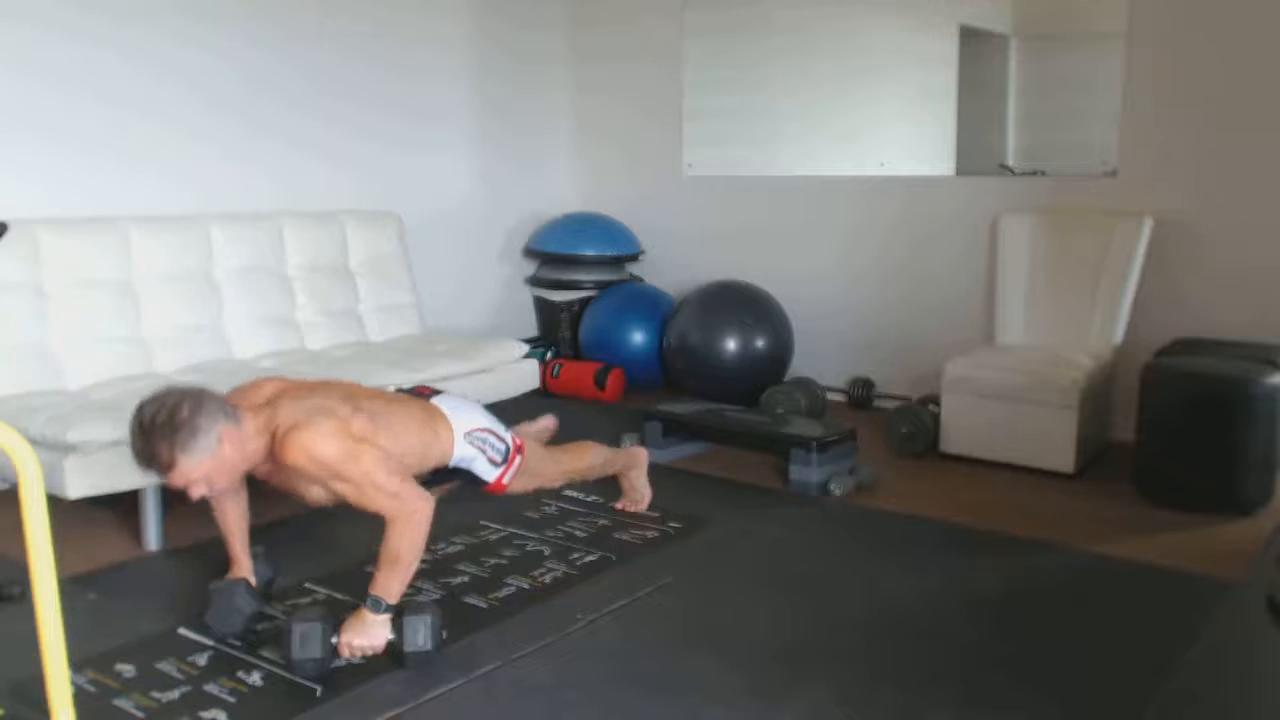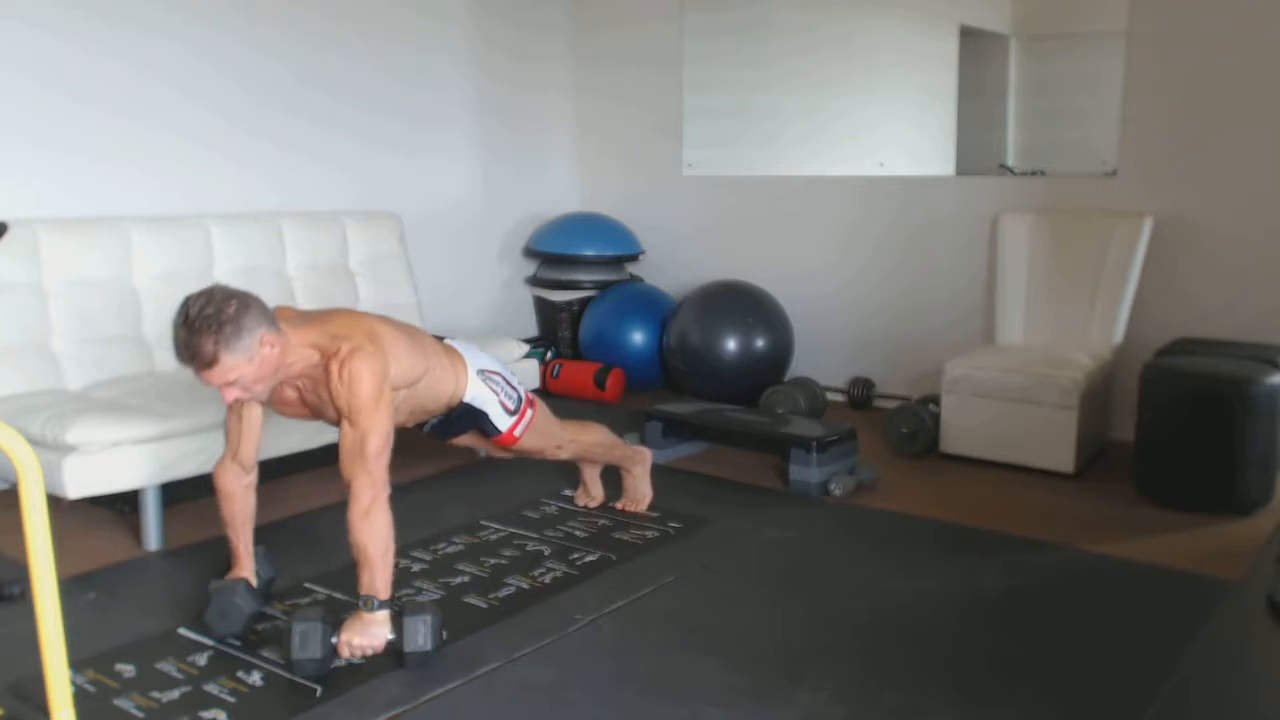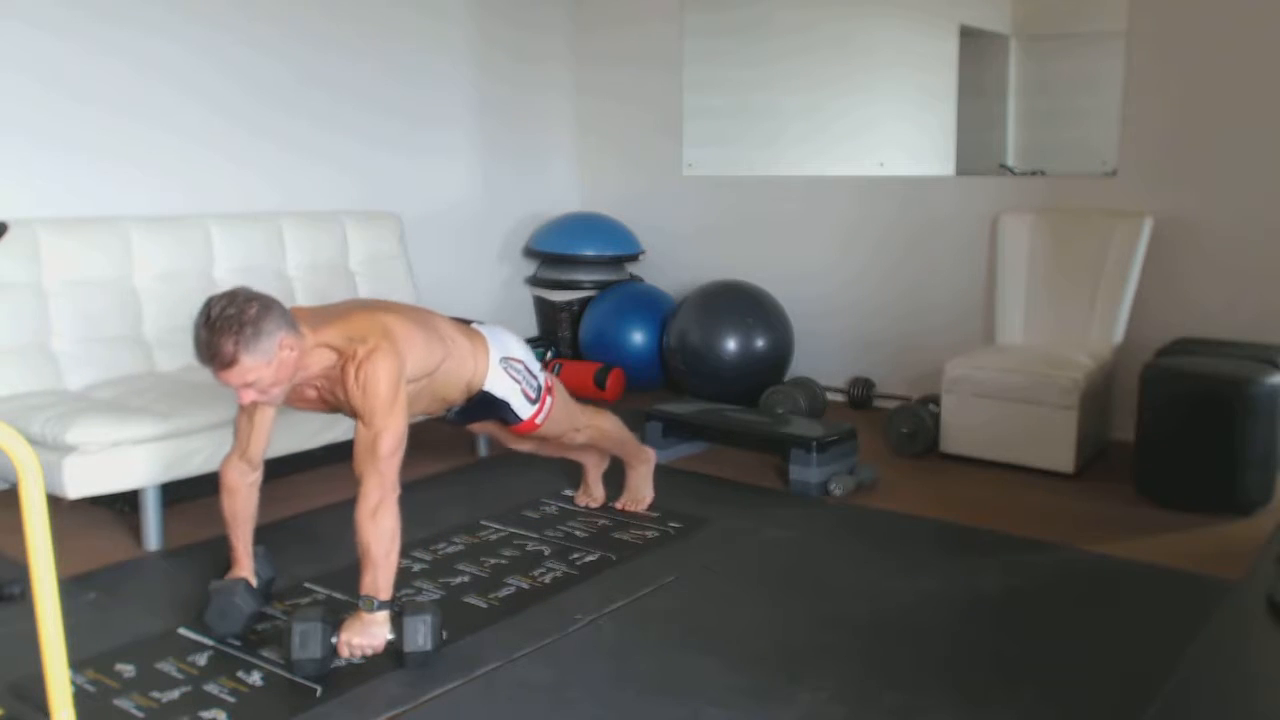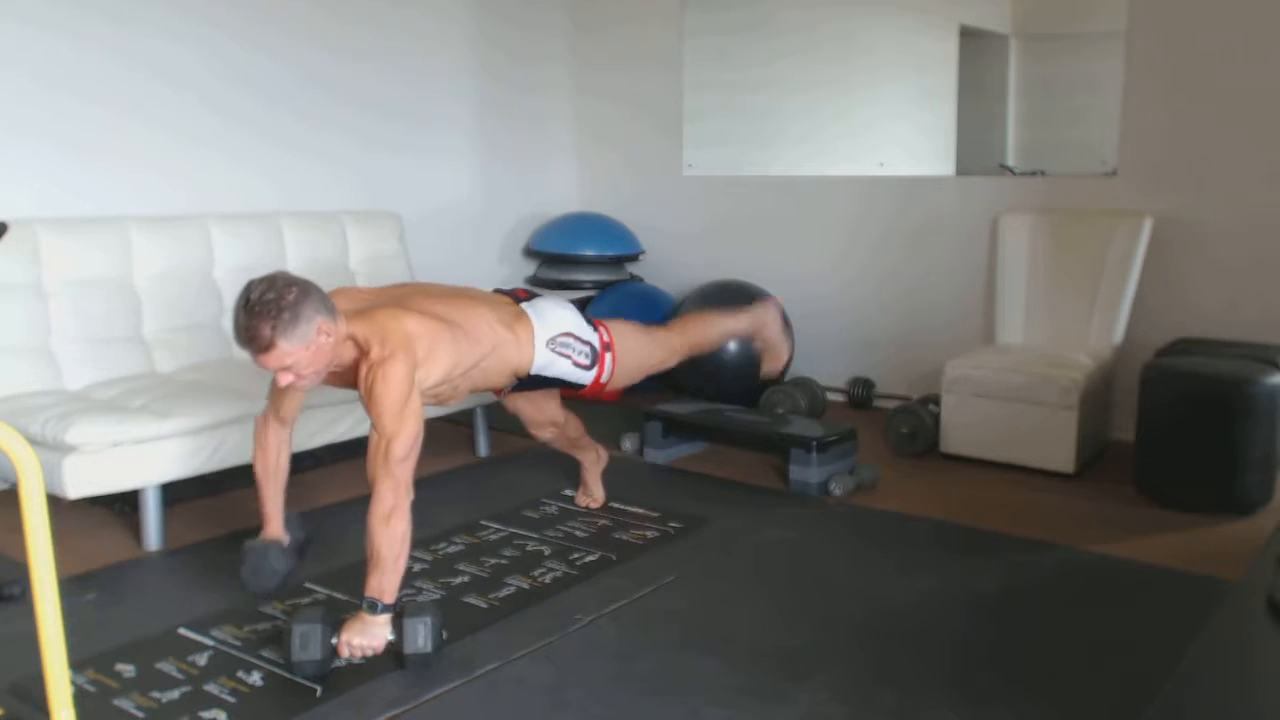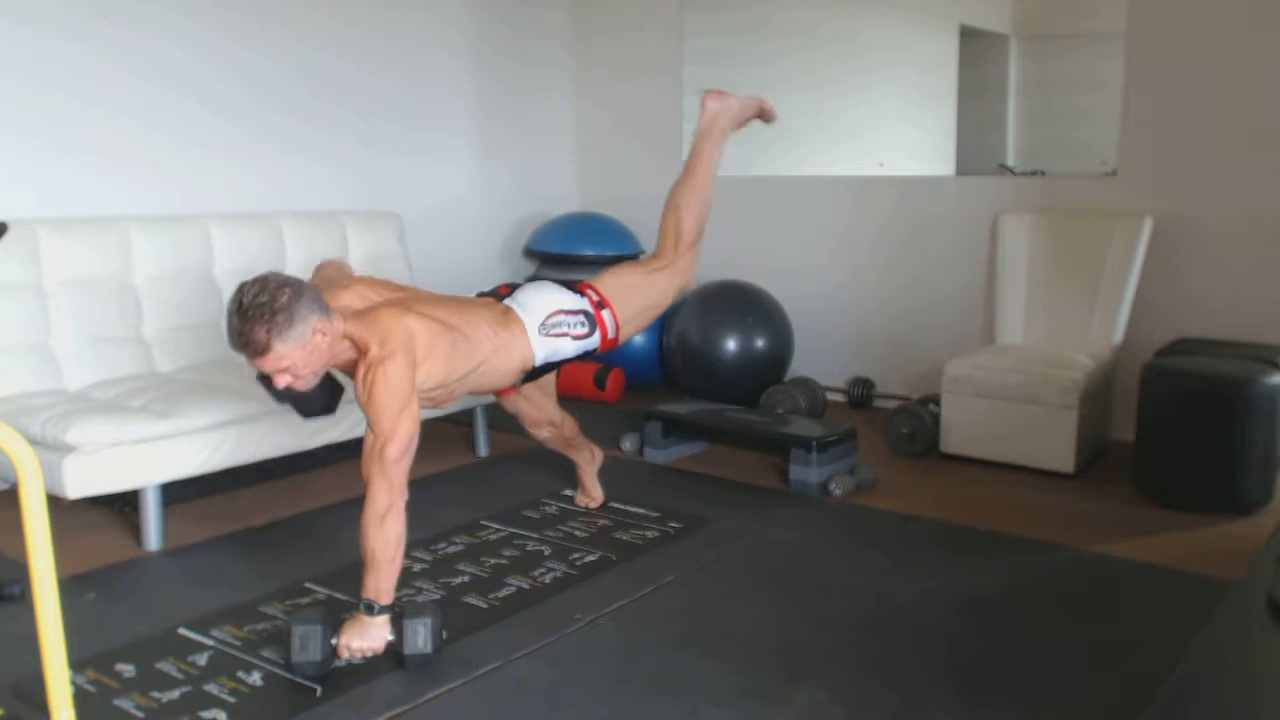
dt=0.4s
person 1, frame 1
left shoulder: (303, 443)
right shoulder: (231, 417)
left elbow: (414, 508)
left wrist: (376, 610)
right wrist: (241, 565)
left hip: (452, 431)
right hip: (412, 415)
left knee: (551, 472)
left ankle: (628, 461)
right ankle: (532, 431)
person 1, frame 2
left shoulder: (352, 362)
right shoulder: (253, 354)
left elbow: (368, 491)
right elbow: (236, 469)
left wrist: (373, 611)
right wrist: (243, 566)
left hip: (466, 380)
right hip: (427, 398)
left knee: (557, 442)
left ankle: (632, 459)
right ankle: (589, 467)
person 1, frame 3
left shoulder: (369, 361)
right shoulder: (268, 353)
left elbow: (380, 492)
right elbow: (241, 466)
left wrist: (374, 610)
right wrist: (241, 566)
left hip: (492, 361)
right hip: (453, 379)
left knee: (574, 426)
left ankle: (638, 458)
right ankle: (588, 459)
person 1, frame 4
left shoulder: (386, 360)
right shoulder: (316, 328)
left elbow: (393, 493)
right elbow: (272, 424)
left wrist: (376, 613)
right wrist: (273, 525)
left hip: (540, 334)
right hip: (503, 316)
left knee: (663, 349)
right knee: (545, 423)
left ankle: (756, 320)
right ankle: (590, 458)
person 1, frame 5
left shoulder: (384, 362)
right shoulder: (327, 296)
left elbow: (386, 497)
right elbow: (329, 267)
left wrist: (374, 614)
right wrist: (304, 373)
left hip: (540, 324)
right hip: (499, 318)
left knee: (673, 265)
right knee: (543, 425)
left ankle: (713, 123)
right ankle: (586, 457)
